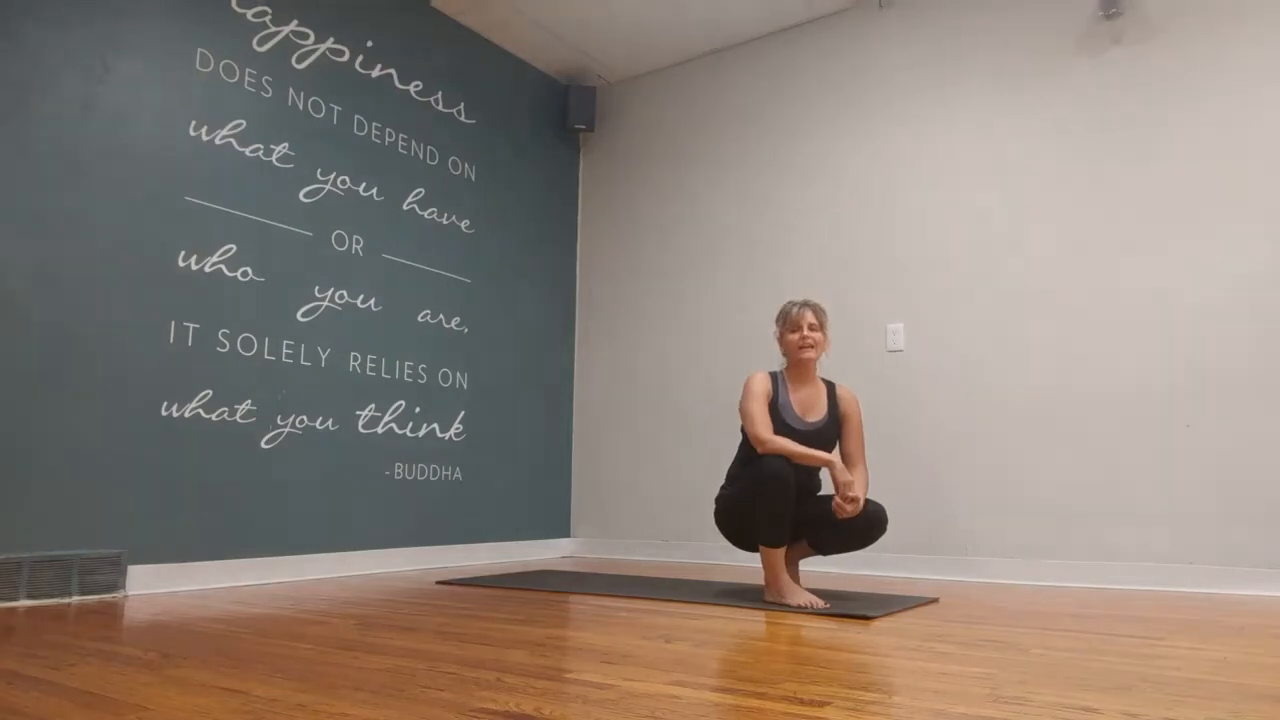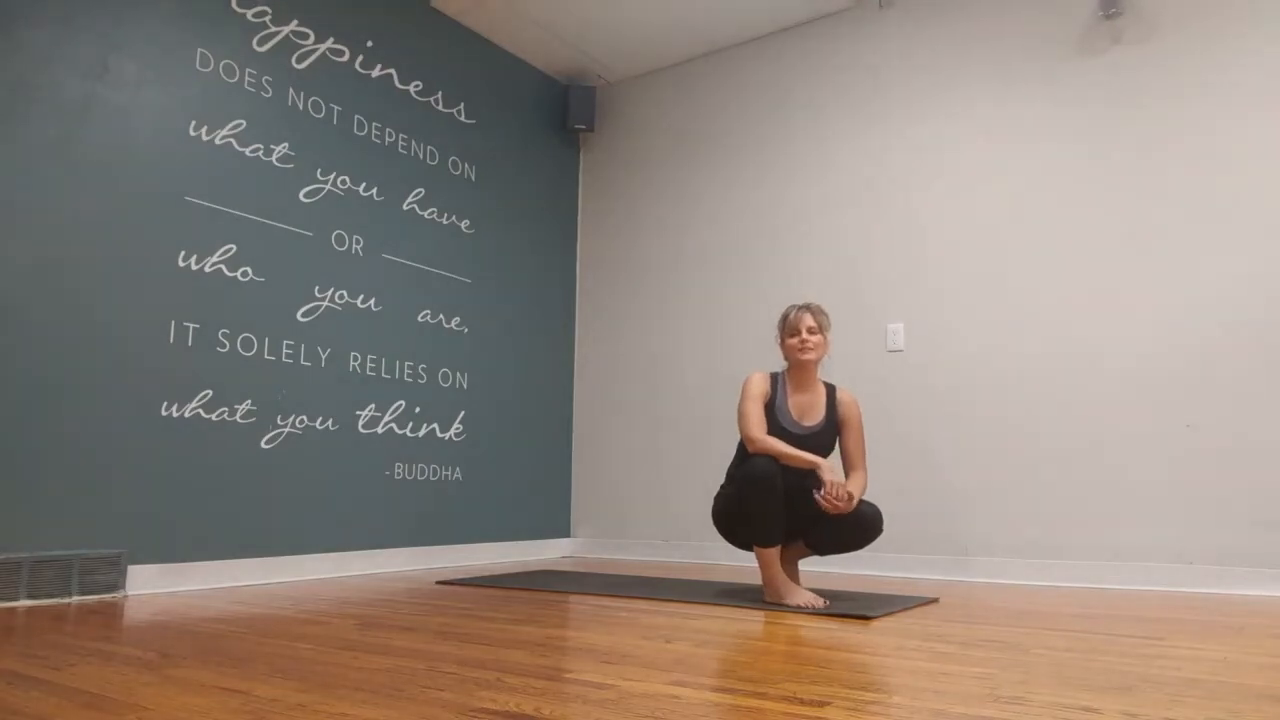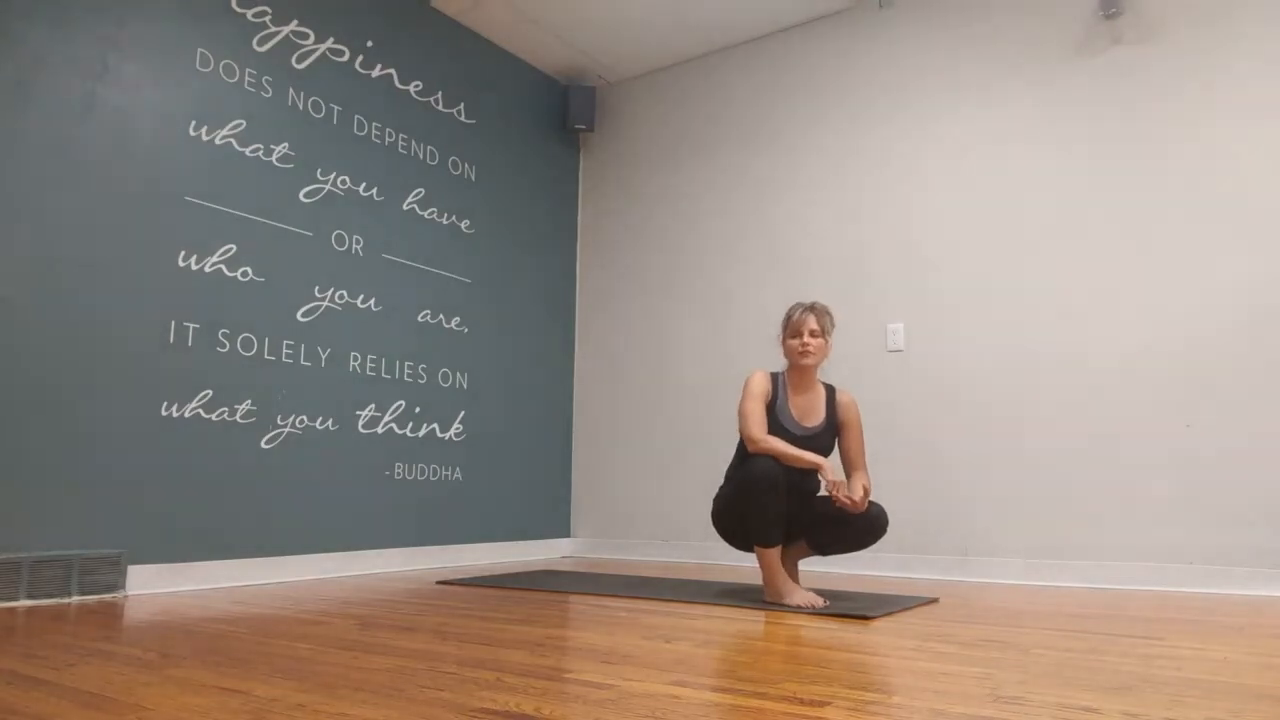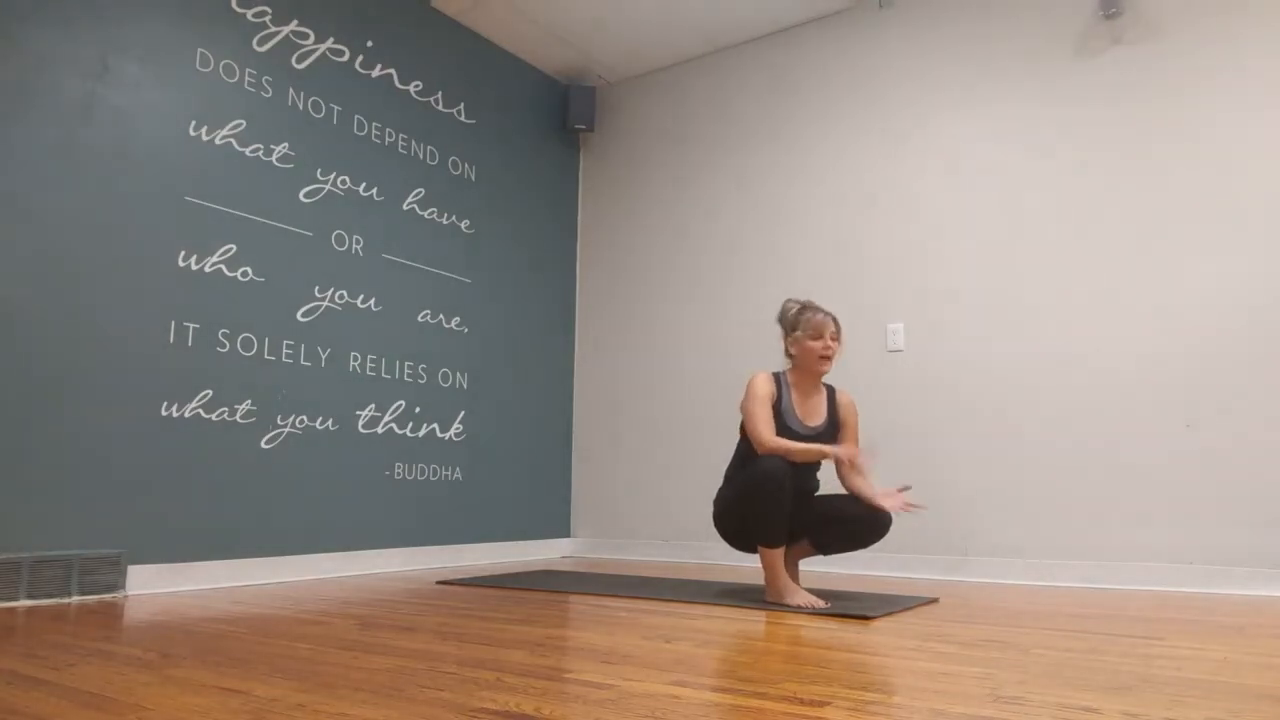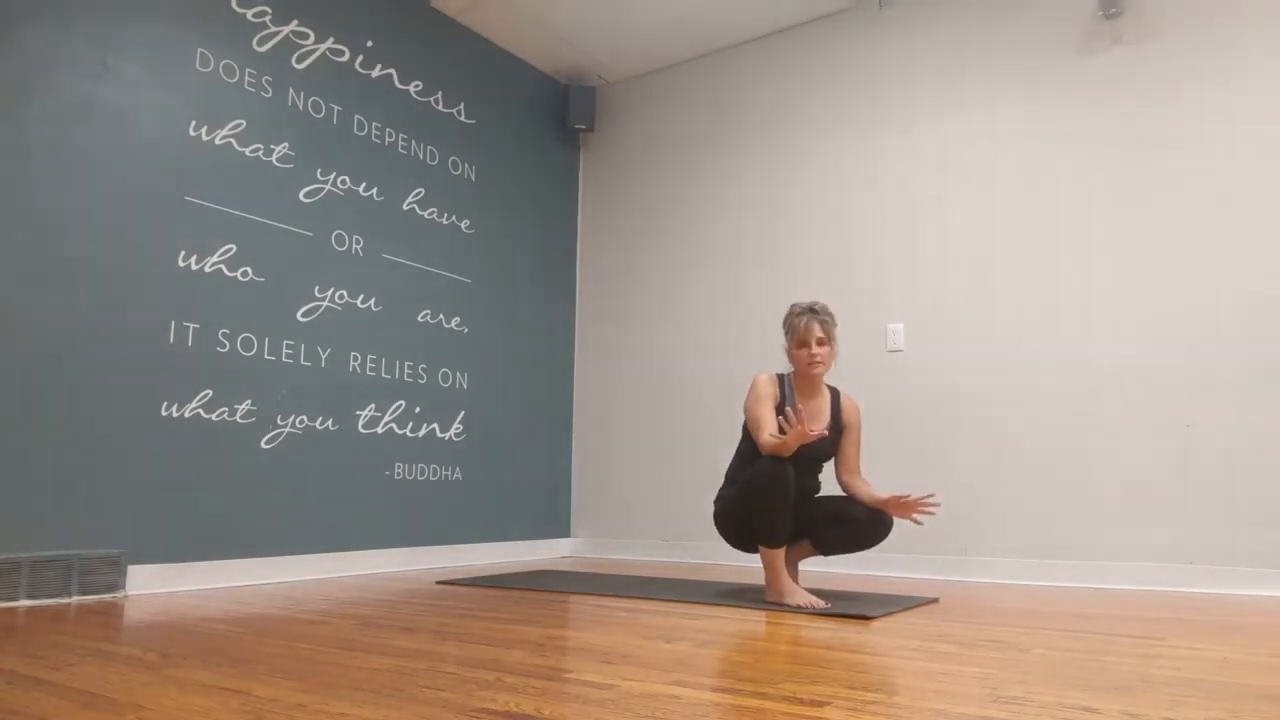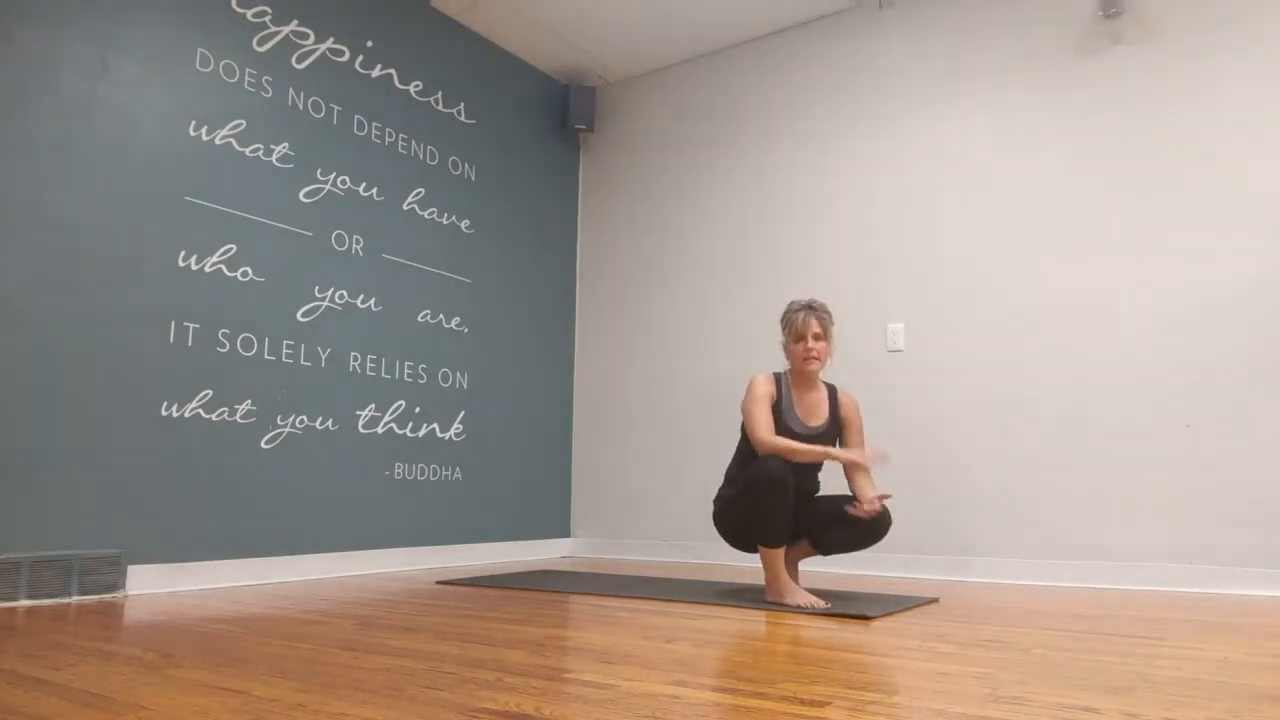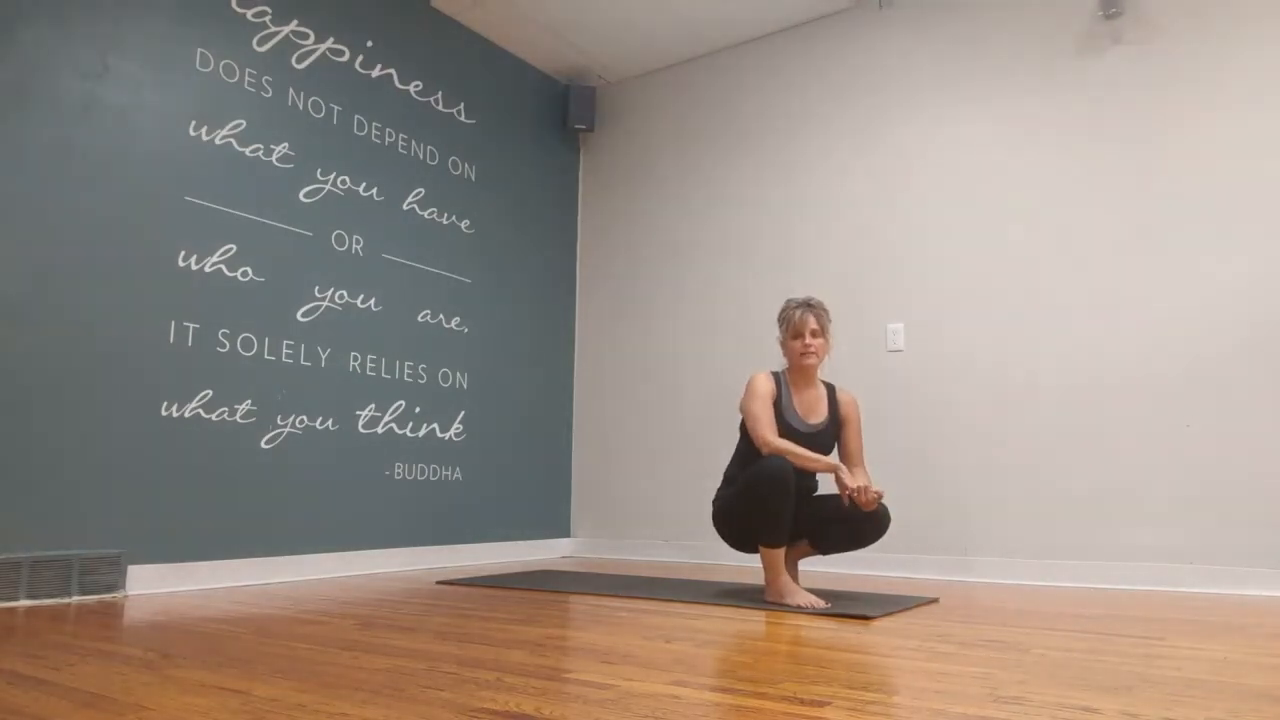
dt=0.7s
person 1, frame 1
left shoulder: (842, 399)
right shoulder: (761, 384)
left elbow: (857, 466)
right elbow: (763, 441)
left wrist: (856, 498)
right wrist: (829, 461)
left hip: (795, 509)
right hip: (744, 510)
left knee: (872, 518)
right knee: (774, 467)
left ankle: (788, 556)
right ankle: (776, 583)
person 1, frame 2
left shoulder: (842, 402)
right shoulder: (760, 384)
left elbow: (857, 470)
right elbow: (755, 440)
left wrist: (848, 497)
right wrist: (819, 463)
left hip: (797, 510)
right hip: (743, 511)
left knee: (868, 520)
right knee: (762, 467)
left ankle: (787, 555)
right ankle: (775, 583)
person 1, frame 3
left shoulder: (841, 403)
right shoulder: (761, 383)
left elbow: (857, 470)
right elbow: (755, 440)
left wrist: (858, 496)
right wrist: (820, 463)
left hip: (796, 510)
right hip: (741, 511)
left knee: (872, 519)
right knee: (763, 467)
left ankle: (787, 555)
right ankle: (775, 583)
person 1, frame 4
left shoulder: (841, 403)
right shoulder: (764, 384)
left elbow: (851, 472)
right elbow: (765, 444)
left wrist: (877, 496)
right wrist: (829, 451)
left hip: (794, 510)
right hip: (741, 513)
left knee: (875, 520)
right knee: (772, 468)
left ankle: (787, 555)
right ankle: (777, 583)
person 1, frame 5
left shoulder: (845, 407)
right shoulder: (766, 386)
left elbow: (849, 476)
right elbow: (767, 445)
left wrist: (883, 502)
right wrist: (793, 440)
left hip: (794, 510)
right hip: (742, 512)
left knee: (875, 522)
right knee: (773, 468)
left ankle: (788, 555)
right ankle: (777, 583)
person 1, frame 6
left shoulder: (843, 403)
right shoulder: (764, 385)
left elbow: (857, 470)
right elbow: (765, 444)
left wrist: (869, 497)
right wrist: (835, 452)
left hip: (795, 510)
right hip: (741, 512)
left knee: (873, 520)
right knee: (773, 468)
left ankle: (789, 555)
right ankle: (777, 583)
person 1, frame 7
left shoulder: (842, 402)
right shoulder: (763, 384)
left elbow: (855, 467)
right elbow: (768, 443)
left wrist: (865, 491)
right wrist: (834, 466)
left hip: (793, 510)
right hip: (740, 512)
left knee: (873, 517)
right knee: (775, 468)
left ankle: (788, 555)
right ankle: (777, 583)
